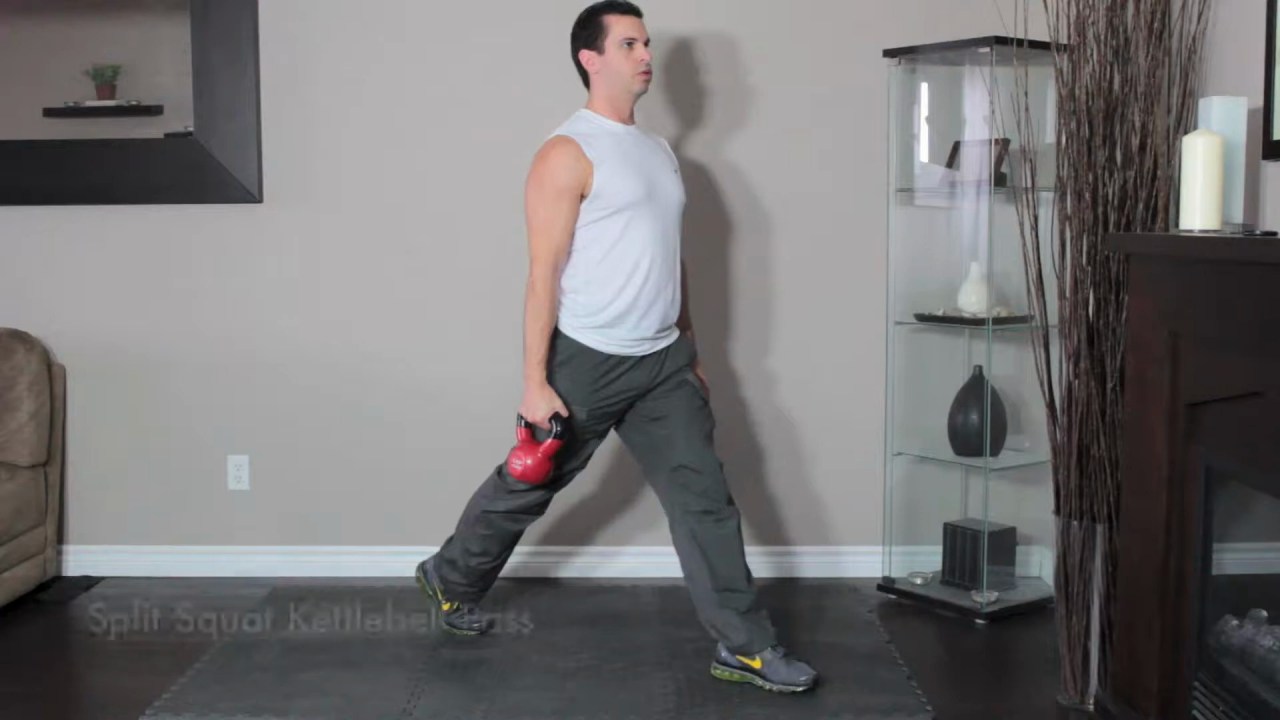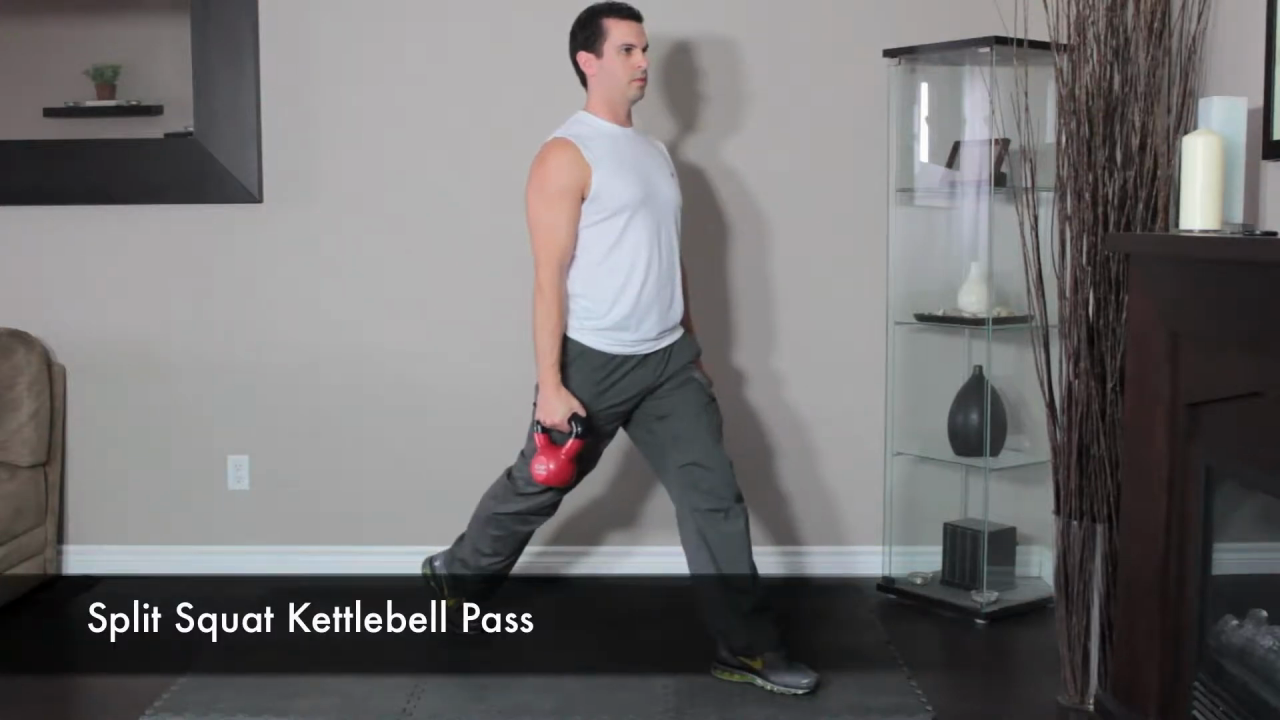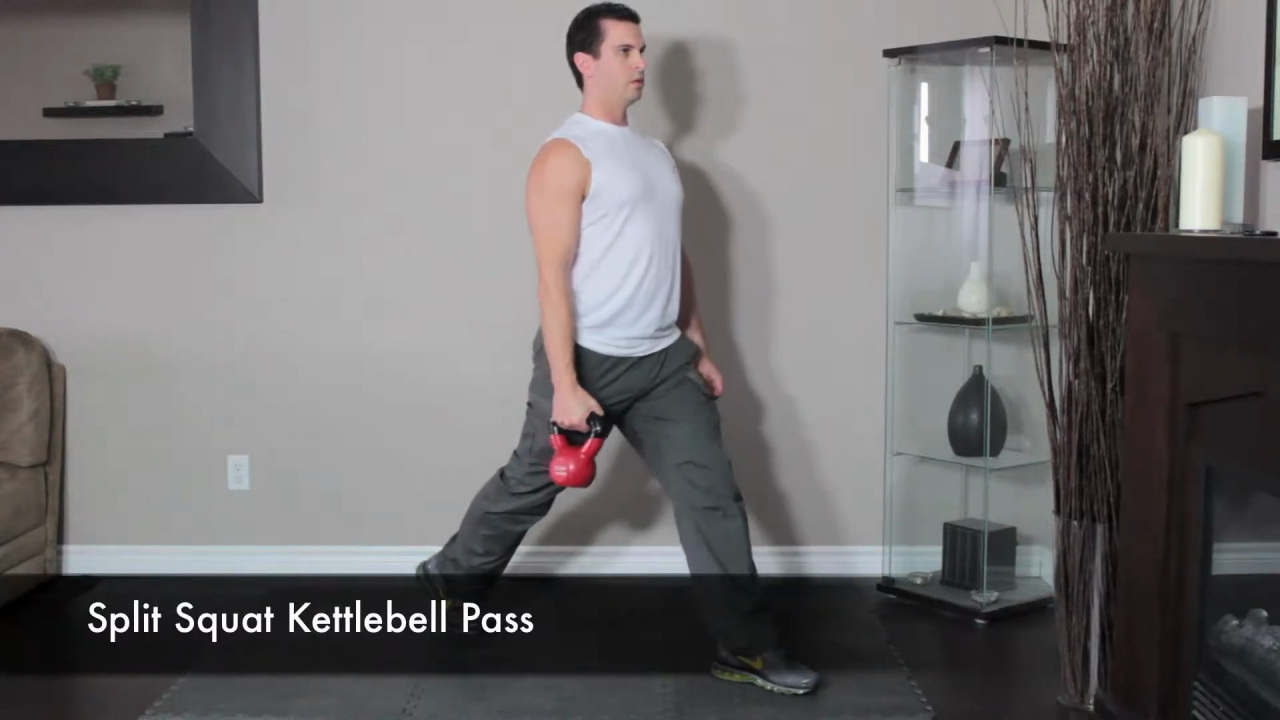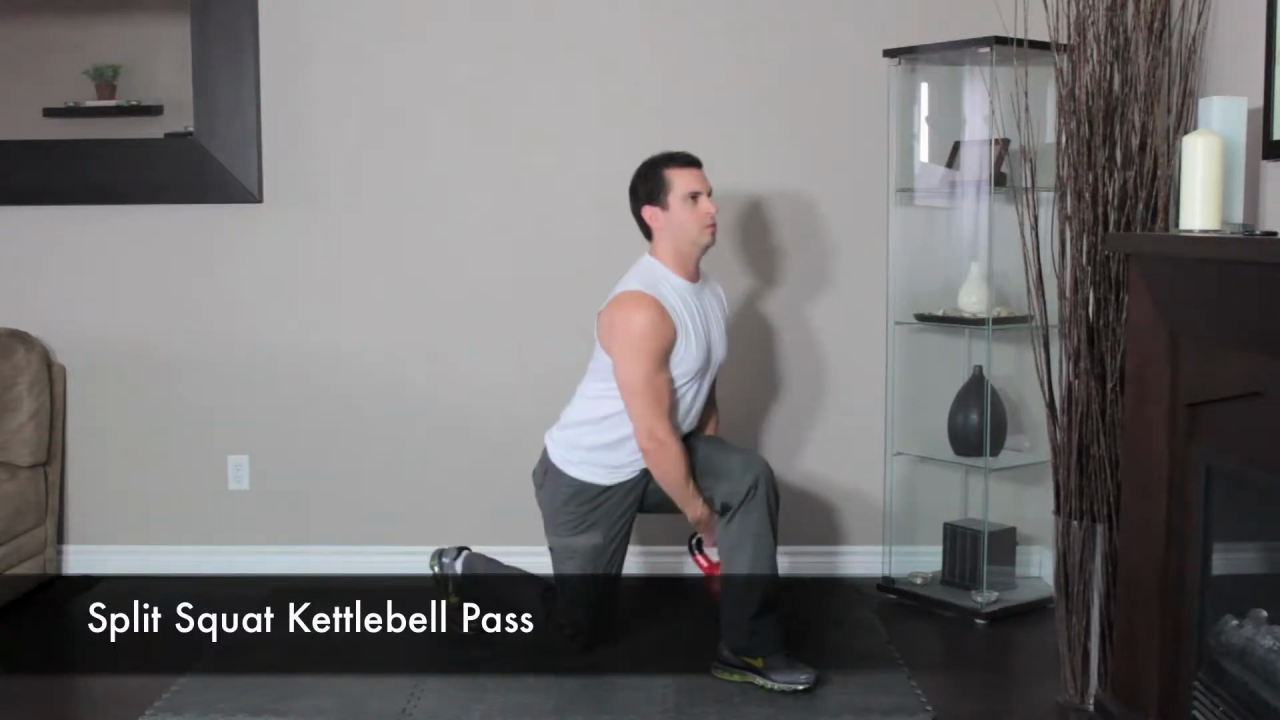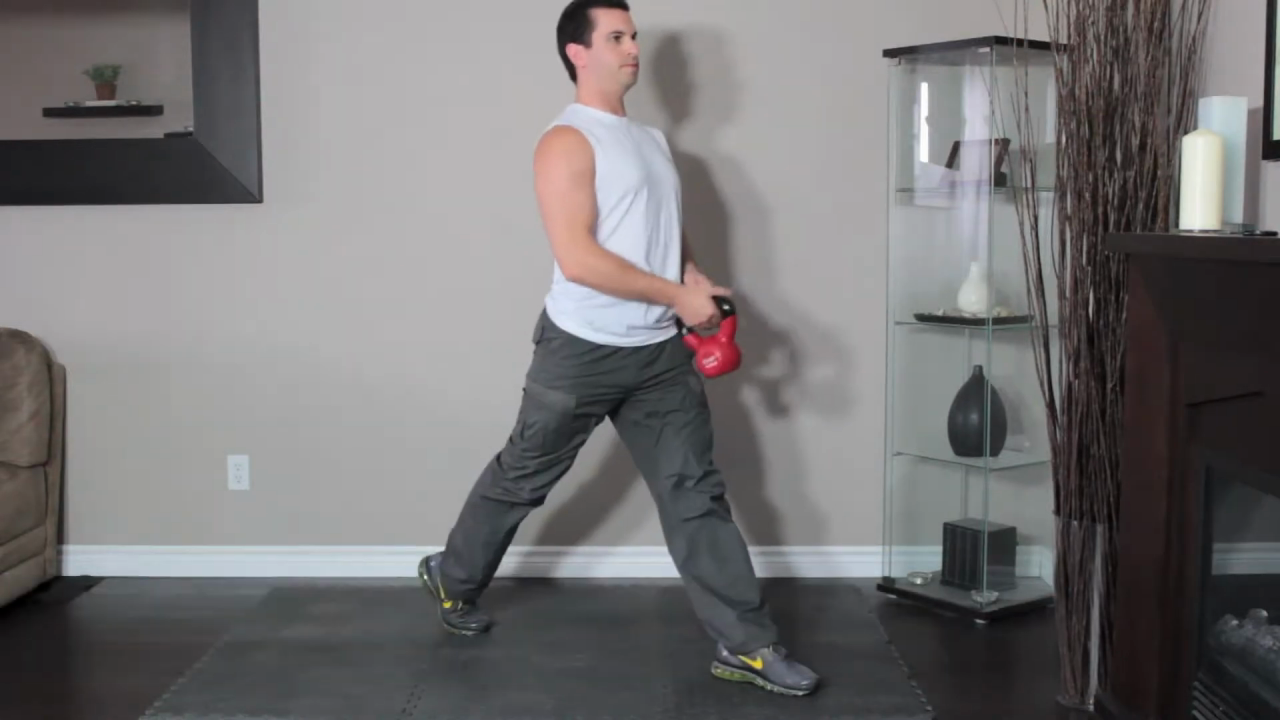
dt=1s
person 1, frame 1
left shoulder: (658, 150)
right shoulder: (568, 152)
right elbow: (544, 272)
left wrist: (689, 351)
right wrist: (535, 380)
left hip: (662, 360)
right hip: (586, 360)
left knee: (704, 495)
right knee: (526, 486)
left ankle: (743, 645)
right ankle: (452, 579)
person 1, frame 2
left shoulder: (654, 152)
right shoulder: (566, 155)
right elbow: (550, 275)
left wrist: (692, 350)
right wrist: (550, 384)
left hip: (668, 359)
right hip: (593, 361)
left knee: (713, 494)
right knee: (537, 487)
left ankle: (746, 647)
right ankle: (456, 575)
person 1, frame 3
left shoulder: (654, 151)
right shoulder: (565, 155)
right elbow: (554, 276)
left wrist: (698, 347)
right wrist: (564, 385)
left hip: (663, 359)
right hip: (590, 359)
left knee: (712, 492)
right knee: (529, 485)
left ankle: (746, 647)
right ankle: (448, 577)
person 1, frame 4
left shoulder: (709, 294)
right shoulder: (640, 310)
left elbow: (701, 400)
right elbow: (656, 438)
left wrist: (712, 485)
right wrist: (699, 513)
left hip: (651, 459)
right hip: (587, 474)
left knee: (751, 480)
right knee: (575, 621)
left ankle: (747, 648)
right ankle: (463, 569)
person 1, frame 5
left shoulder: (651, 140)
right shoulder: (567, 142)
right elbow: (577, 259)
left wrist: (693, 277)
right wrist: (677, 294)
left hip: (659, 351)
right hip: (582, 349)
left knee: (695, 493)
right knee: (522, 478)
left ankle: (746, 644)
right ankle: (452, 578)
